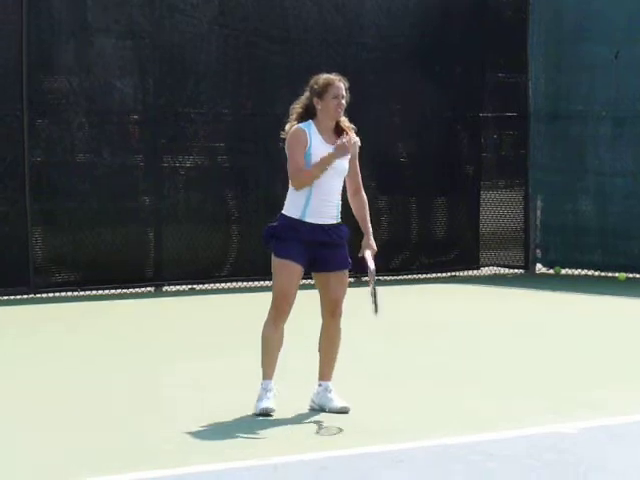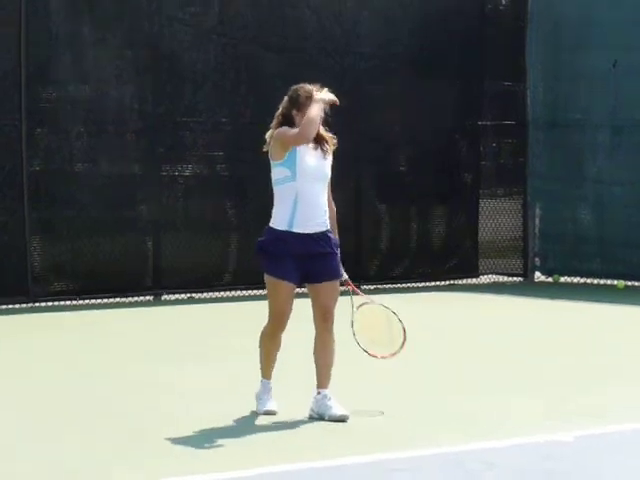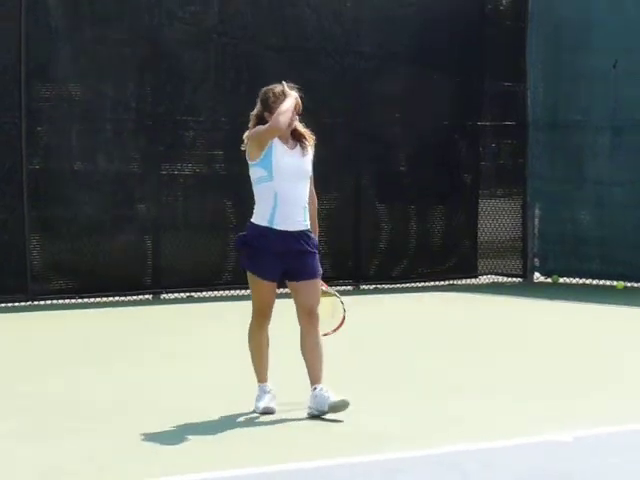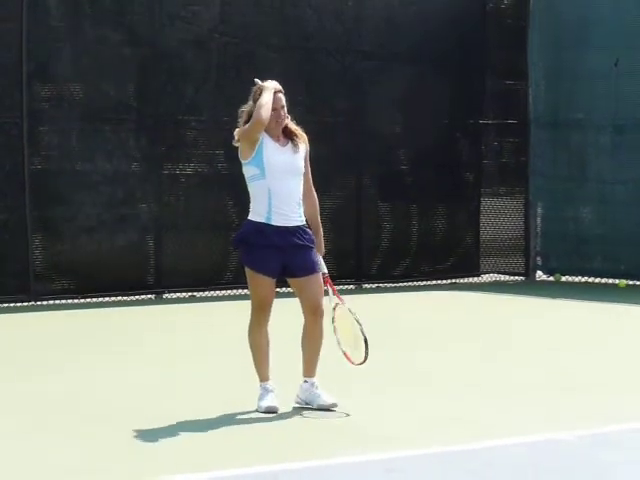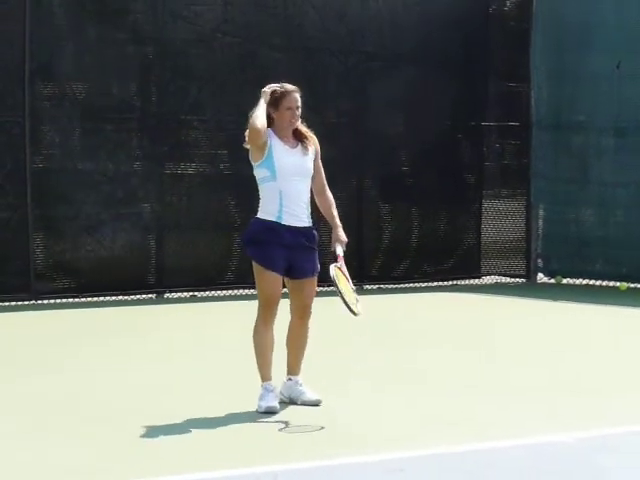
dt=0.3s
person 1, frame 1
left shoulder: (349, 138)
right shoulder: (299, 133)
left elbow: (356, 191)
right elbow: (298, 182)
left wrist: (368, 234)
right wrist: (330, 155)
left hip: (331, 233)
right hip: (294, 230)
left knee: (333, 312)
right knee: (280, 307)
left ankle: (324, 390)
right ankle: (266, 388)
person 1, frame 2
left shoulder: (326, 146)
right shoulder: (280, 138)
right elbow: (305, 135)
left wrist: (335, 238)
right wrist: (317, 100)
left hip: (321, 241)
right hip: (284, 241)
left knee: (326, 320)
right knee: (277, 321)
left ankle: (322, 397)
right ankle: (266, 386)
person 1, frame 3
left shoulder: (306, 143)
right shoulder: (257, 139)
right elbow: (279, 126)
left wrist: (315, 236)
right wrist: (290, 96)
left hip: (301, 239)
right hip: (265, 238)
left knee: (310, 316)
right knee: (262, 316)
left ankle: (318, 394)
right ankle: (264, 390)
person 1, frame 4
left shoulder: (299, 140)
right shoulder: (249, 139)
right elbow: (260, 121)
left wrist: (318, 234)
right wrist: (267, 89)
left hip: (298, 235)
right hip: (262, 235)
left knee: (316, 310)
right knee: (261, 313)
left ankle: (309, 386)
right ankle: (266, 389)
person 1, frame 5
left shoulder: (310, 143)
right shoulder: (264, 139)
left elbow: (322, 190)
right elbow: (255, 128)
left wrist: (337, 227)
right wrist: (263, 97)
left hip: (303, 235)
right hip: (270, 233)
left knee: (303, 313)
right knee: (268, 310)
left ankle: (292, 382)
right ankle: (267, 389)
